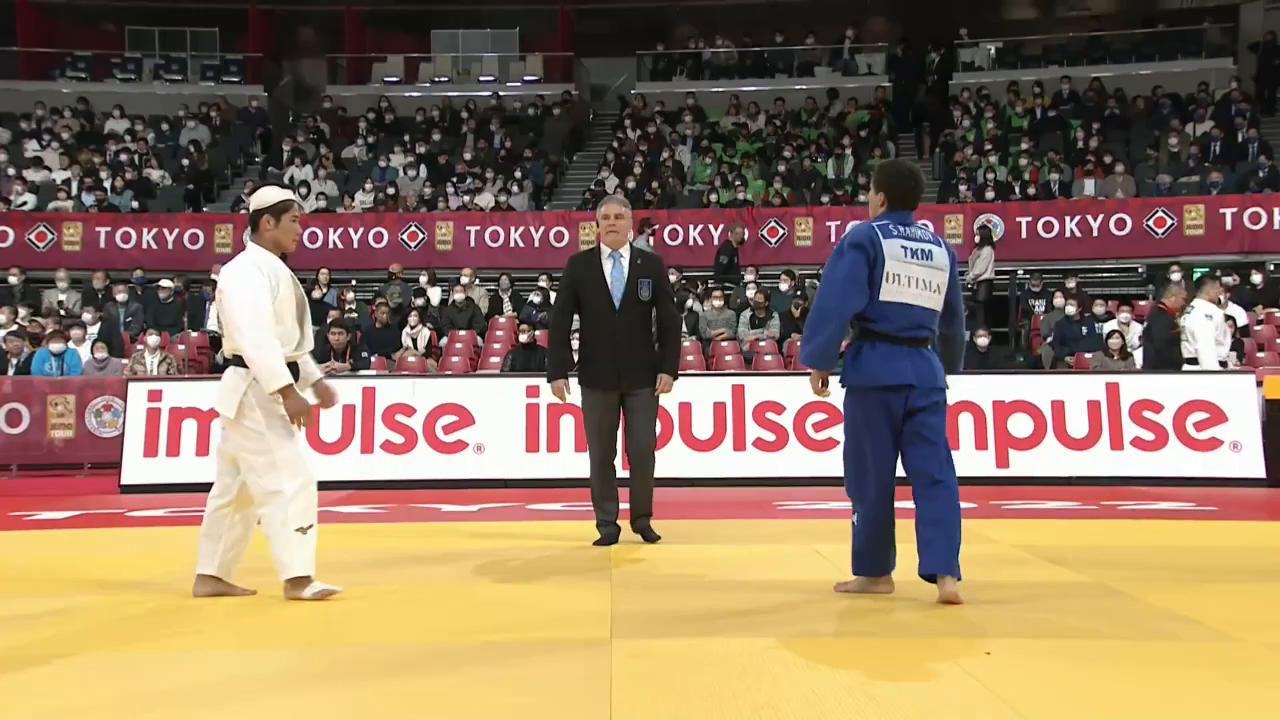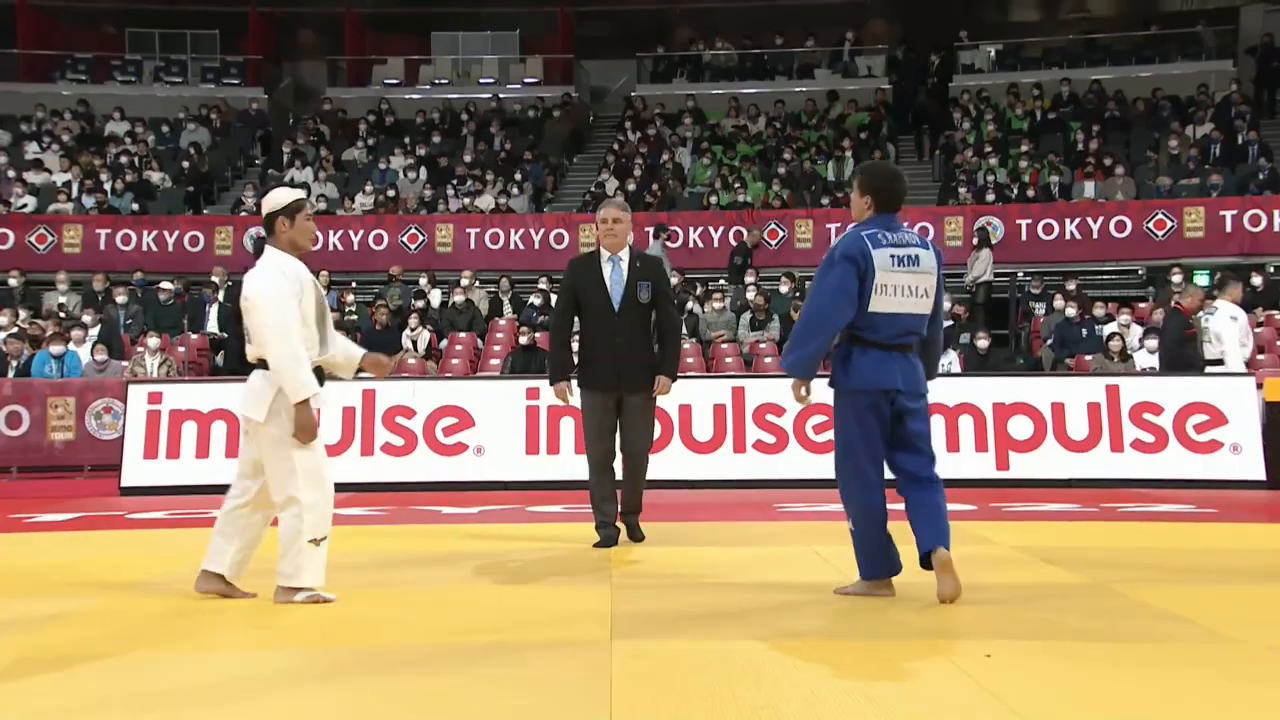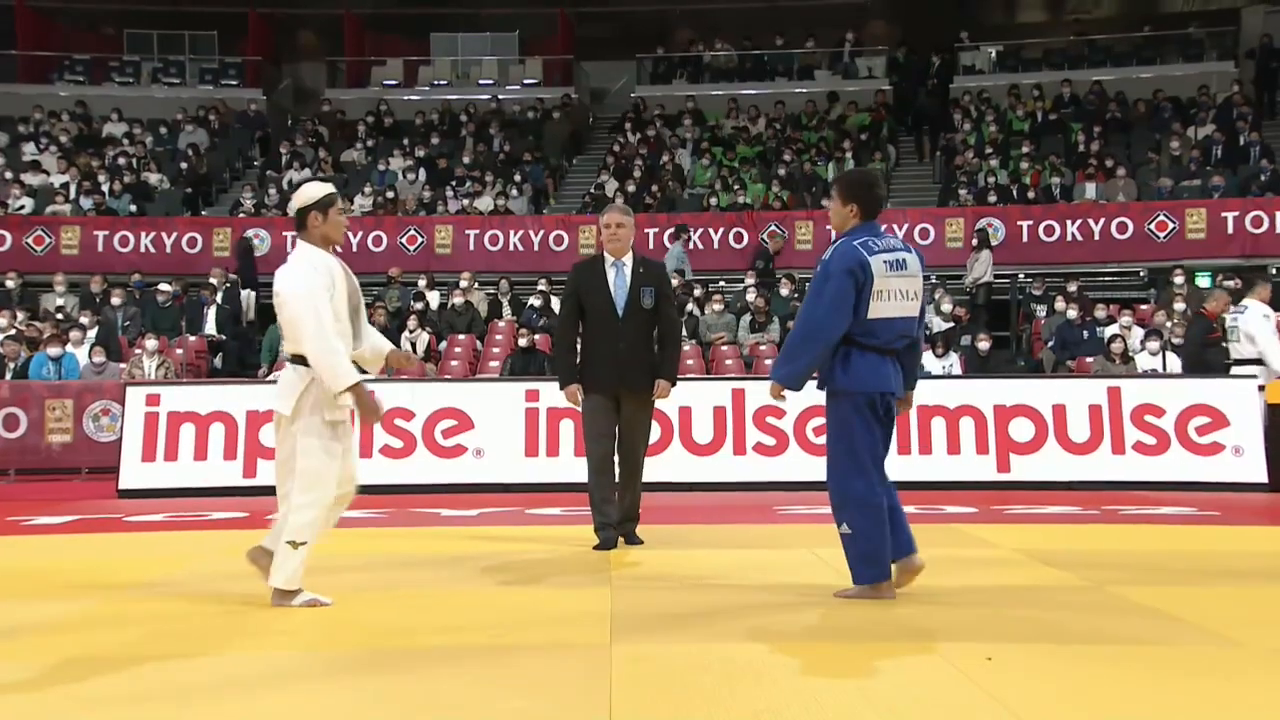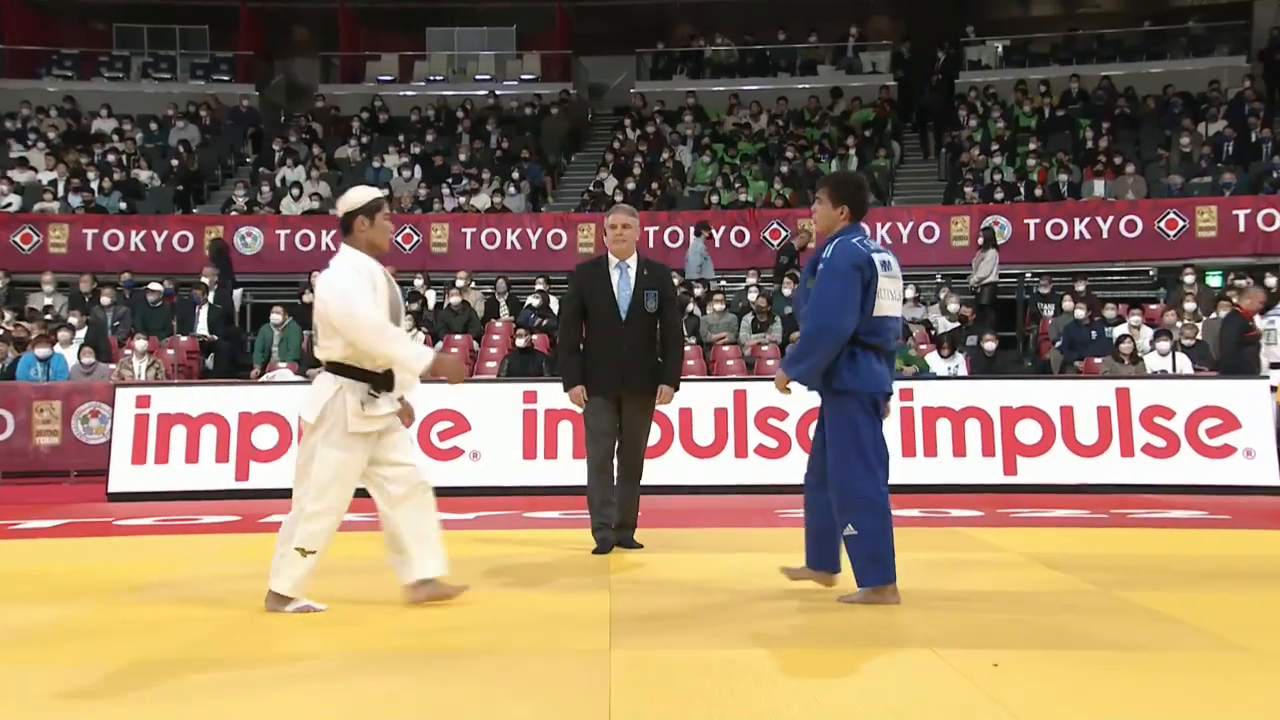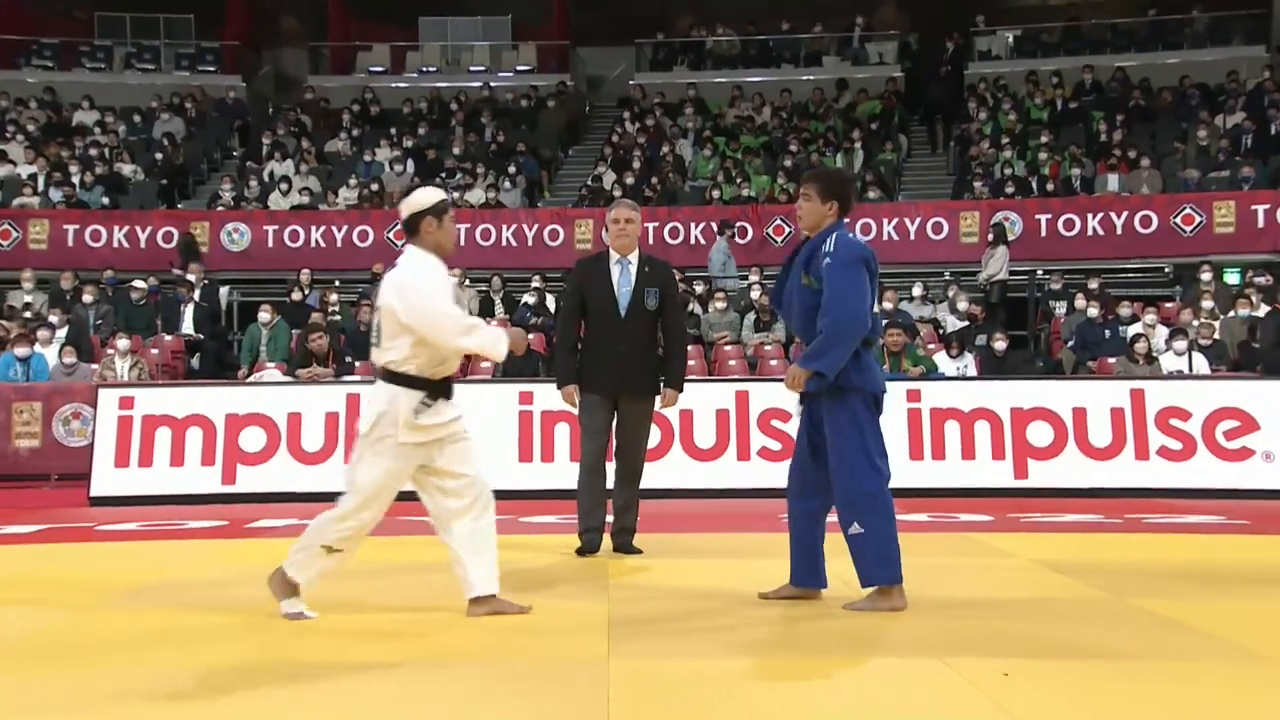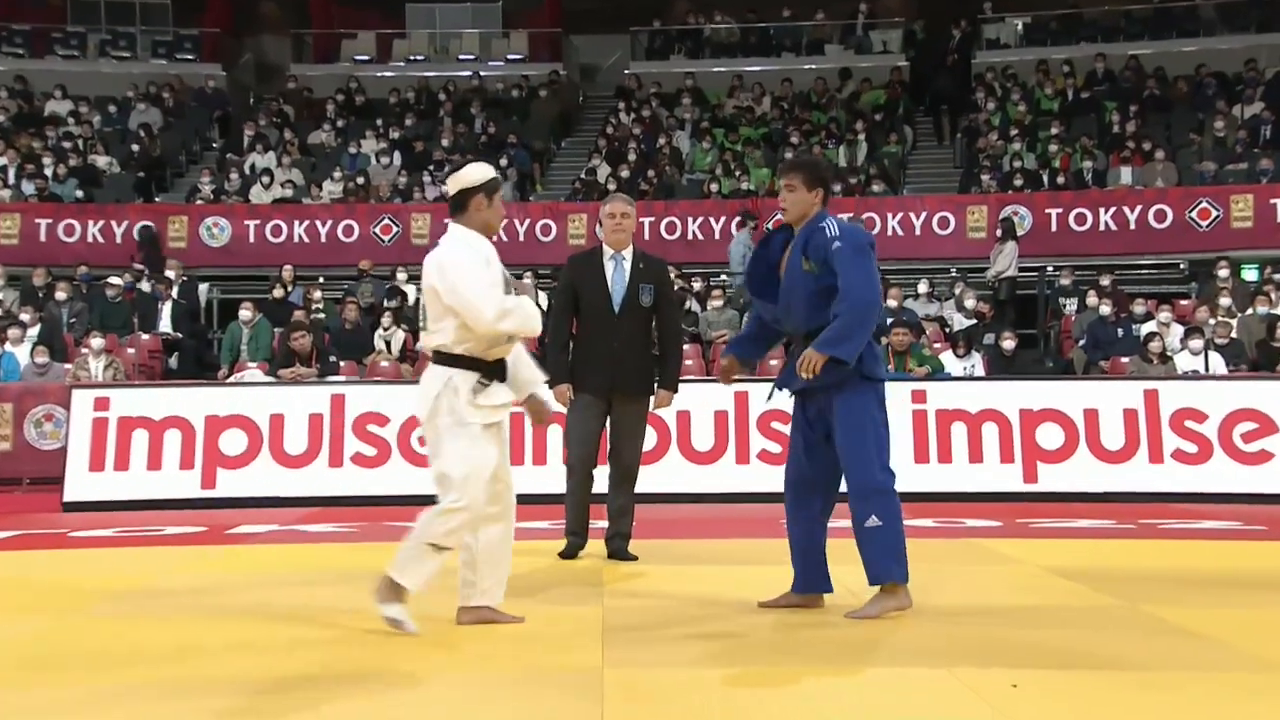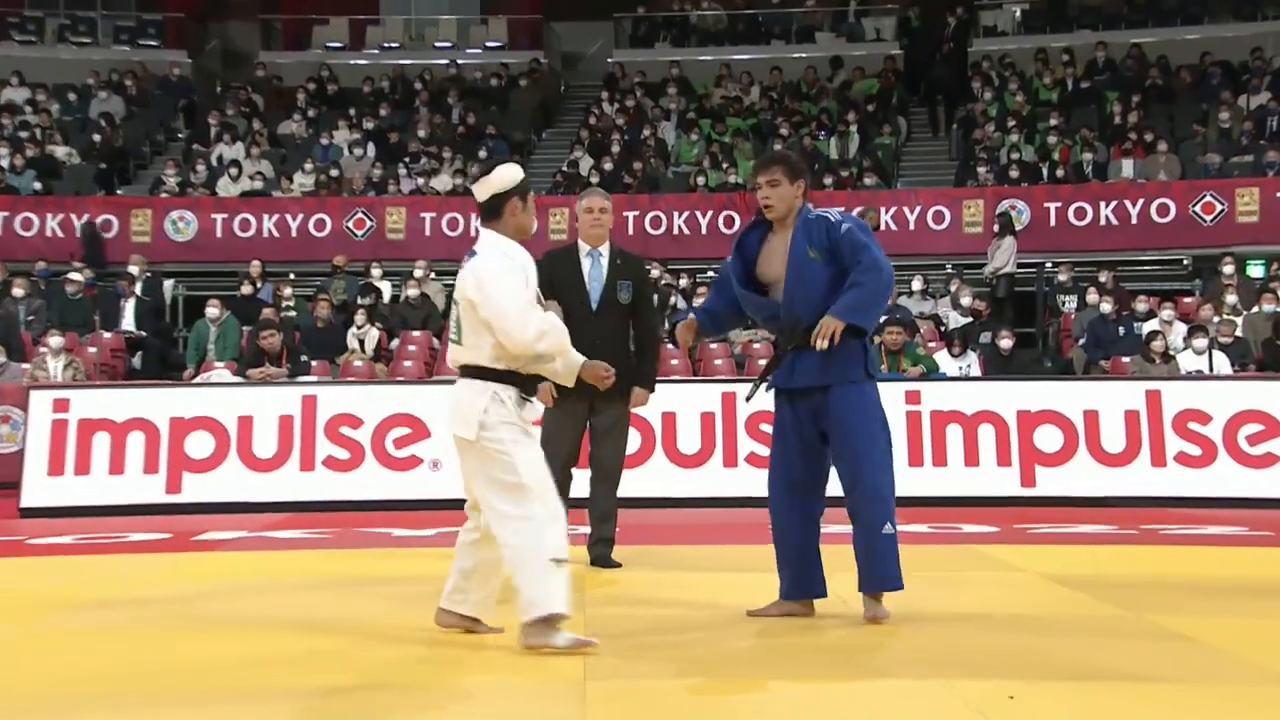
dt=0.2s
person 1, frame 1
left shoulder: (862, 239)
right shoulder: (941, 248)
left elbow: (834, 303)
right elbow: (952, 319)
left wrist: (819, 360)
right wrist: (945, 366)
left hip: (873, 367)
right hip: (925, 369)
left knee: (870, 475)
right knee: (934, 474)
person 1, frame 2
left shoulder: (852, 247)
right shoulder: (927, 250)
left elbow: (822, 313)
right elbow: (932, 321)
left wrist: (801, 368)
left hip: (860, 374)
right hip: (907, 372)
left knee: (860, 475)
right knee: (918, 468)
person 1, frame 3
left shoulder: (842, 256)
right shoulder: (905, 252)
left elbow: (818, 325)
right elbow: (913, 323)
left wrist: (786, 373)
right wrist: (906, 380)
left hip: (851, 375)
right hip: (885, 373)
left knee: (853, 477)
right knee: (867, 471)
person 1, frame 4
left shoulder: (839, 255)
right shoulder: (876, 253)
left elbow: (829, 325)
left wrist: (793, 366)
right wrist: (881, 379)
left hip: (848, 378)
right hip: (863, 374)
left knee: (857, 480)
right knee: (823, 474)
person 1, frame 5
left shoulder: (840, 251)
right shoulder: (817, 251)
left elbow: (849, 319)
left wrist: (809, 364)
right wrist: (807, 369)
left hip: (844, 380)
right hip: (825, 381)
left knee: (858, 482)
right knee: (807, 483)
right ankle: (806, 579)
person 1, frame 6
left shoulder: (837, 236)
right shoulder: (780, 246)
left elbow: (862, 298)
right elbow: (770, 311)
left wrist: (827, 345)
right wrist: (739, 352)
left hip: (851, 371)
right hip: (813, 378)
left knee: (866, 476)
right knee: (805, 483)
left ankle: (891, 587)
right ankle: (809, 585)
person 1, frame 7
left shoulder: (830, 227)
right shoulder: (751, 246)
left elbow: (875, 270)
right elbow: (727, 301)
left wrist: (842, 313)
right wrist: (694, 324)
left hip: (844, 368)
right hip: (792, 372)
left knee: (867, 481)
right knee: (790, 487)
left ankle: (875, 591)
right ankle: (798, 594)
person 2, frame 1
left shoulder: (272, 269)
right shoulder: (247, 270)
left elbow: (288, 339)
right elbow: (255, 338)
left wrist: (313, 379)
right wrist: (286, 388)
left hip: (262, 392)
right hip: (255, 392)
left knee: (236, 489)
right knee: (288, 482)
left ankle: (211, 575)
right ankle: (297, 577)
person 2, frame 2
left shoulder: (292, 271)
right shoulder: (270, 276)
left elbow: (317, 337)
right elbow: (281, 346)
left wrist: (360, 358)
right wrist: (304, 400)
left hip: (287, 396)
right hip: (279, 396)
left knee: (253, 490)
right knee: (309, 491)
left ankle: (215, 573)
right ankle: (294, 583)
person 2, frame 3
left shoulder: (329, 265)
right shoulder: (300, 270)
left elbow: (353, 327)
right elbow: (317, 337)
left wrist: (386, 353)
right wrist: (356, 385)
left hip: (331, 394)
right hip: (310, 392)
left knee: (338, 484)
right knee: (307, 491)
left ankle: (272, 553)
right ankle: (285, 586)
person 2, frame 4
left shoulder: (372, 271)
right shoulder: (343, 275)
right elbow: (374, 336)
left wrist: (399, 392)
right wrist: (431, 363)
left hip: (374, 402)
right hip: (344, 402)
left knee: (408, 486)
right knee: (321, 501)
left ankle: (423, 579)
right ankle: (282, 589)
person 2, frame 5
left shoulder: (429, 273)
right shoulder: (413, 275)
right elbow: (455, 332)
left wrist: (449, 406)
right wrist: (501, 339)
left hip: (429, 410)
right hip: (399, 409)
left knee: (466, 496)
right knee: (364, 504)
left ankle: (482, 595)
right ankle: (291, 576)
person 2, frame 6
left shoulder: (476, 256)
right shoulder: (454, 255)
left elbow: (499, 339)
right elbow: (494, 318)
left wrist: (530, 390)
right wrist: (528, 305)
left hip: (482, 392)
right hip: (455, 391)
left knee: (496, 501)
right knee: (463, 499)
left ankle: (478, 600)
right ankle: (397, 583)
person 2, frame 7
left shoulder: (491, 261)
right shoulder: (505, 264)
left elbow: (516, 339)
right elbow: (522, 334)
left wrist: (578, 367)
right wrist: (552, 320)
left hip: (490, 404)
right hip: (490, 406)
left knee: (491, 514)
right knee: (537, 517)
left ankle: (459, 607)
right ankle: (542, 621)
person 3, frame 1
left shoulder: (652, 265)
right shoulder: (578, 265)
left elbow: (669, 321)
right elbow: (560, 322)
left wrist: (669, 367)
right wrist: (558, 371)
left hip: (642, 375)
right hip: (597, 376)
left knee: (643, 450)
right knee: (601, 453)
left ankle: (641, 518)
right ankle: (607, 524)
person 3, frame 2
left shoulder: (652, 267)
right shoulder: (578, 268)
left elbow: (669, 323)
right elbow: (561, 325)
left wrist: (667, 370)
right wrist: (559, 374)
left hip: (640, 377)
right hip: (596, 378)
left knee: (637, 452)
right knee: (599, 455)
left ankle: (631, 516)
person 3, frame 3
left shoulder: (654, 272)
right shoulder: (581, 273)
left elbow: (670, 328)
right elbow: (566, 329)
left wrist: (666, 374)
right wrist: (568, 377)
left hip: (640, 380)
right hip: (596, 381)
left knee: (633, 456)
right knee: (599, 457)
left ankle: (627, 523)
person 3, frame 4
left shoulder: (658, 275)
right shoulder: (585, 273)
left elbow: (672, 332)
right elbow: (568, 330)
left wrist: (670, 379)
right wrist: (572, 379)
left hip: (641, 383)
right hip: (598, 383)
left knee: (632, 459)
right knee: (599, 458)
left ankle: (624, 529)
right ankle: (603, 533)
person 3, frame 5
left shoulder: (661, 272)
right shoulder: (585, 269)
left elbow: (675, 332)
right elbow: (567, 327)
left wrist: (673, 381)
right wrist: (566, 377)
left hip: (640, 383)
right hip: (595, 382)
left knee: (631, 462)
right knee: (591, 459)
left ankle: (624, 534)
right ankle: (590, 534)
person 3, frame 6
left shoulder: (655, 269)
right shoulder: (577, 265)
left elbow: (671, 330)
right elbow: (559, 325)
left wrist: (668, 382)
right wrist: (558, 376)
left hip: (635, 384)
right hip: (587, 382)
left knee: (626, 465)
right knee: (580, 462)
left ankle: (618, 540)
right ankle: (575, 538)
person 3, frame 7
left shoulder: (632, 266)
right shoulder: (552, 262)
left elbow: (647, 328)
left wrist: (644, 380)
right wrist: (540, 376)
left hip: (614, 384)
right hip: (565, 383)
left knee: (608, 469)
right knee: (557, 466)
left ankle: (601, 546)
